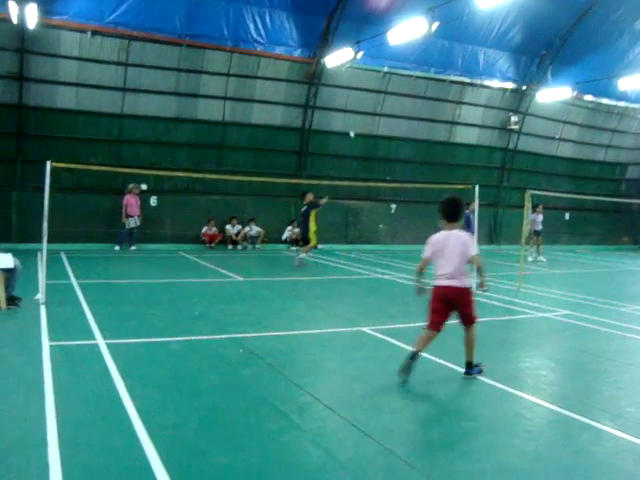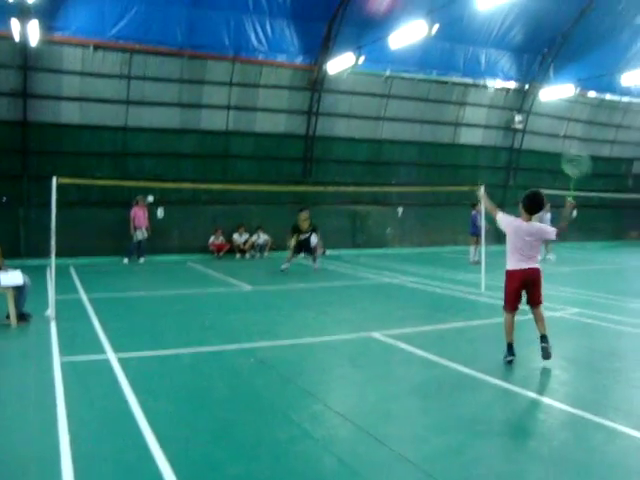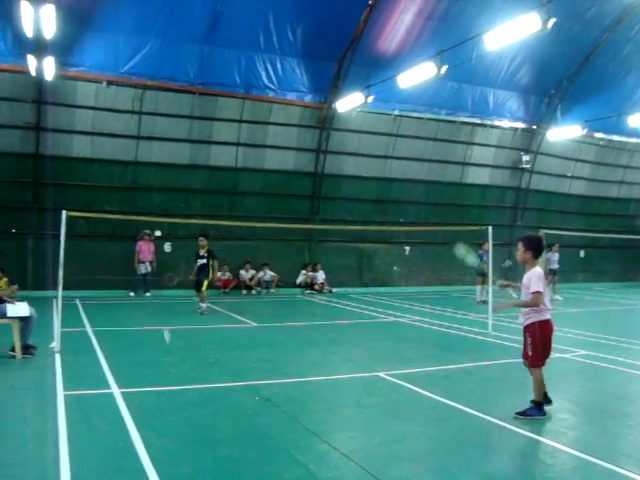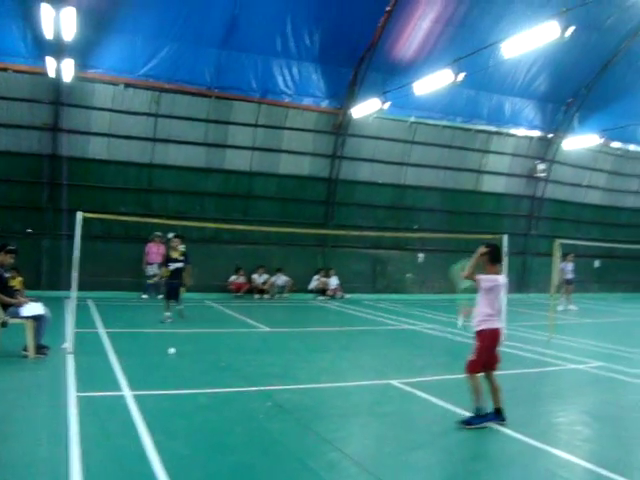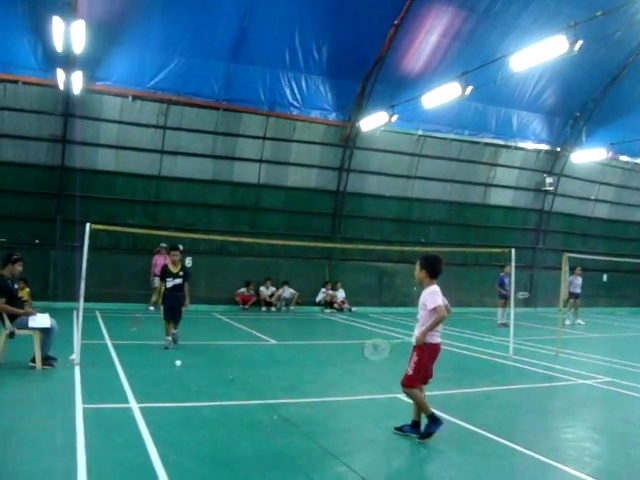
dt=1s
person 1, frame 1
left shoulder: (434, 239)
right shoulder: (466, 237)
left elbow: (422, 266)
right elbow: (477, 263)
left wrist: (419, 282)
right wrist: (482, 279)
left hip: (440, 288)
right hip: (462, 288)
left knee: (432, 329)
right knee: (469, 326)
left ankle: (411, 359)
right ankle: (470, 366)
person 1, frame 2
left shoulder: (512, 223)
right shoulder: (540, 229)
left elbow: (492, 210)
right elbow: (559, 232)
left wrist: (483, 196)
right wrist: (568, 211)
left hip: (514, 272)
right hip: (533, 272)
left knee: (509, 312)
right knee: (536, 308)
left ankle: (510, 351)
right ankle: (544, 340)
person 1, frame 3
left shoulder: (536, 274)
right shoulder: (531, 273)
left elbow: (535, 301)
left wrist: (510, 304)
right wrist: (511, 285)
left hip: (538, 324)
right hip: (532, 324)
left knee: (534, 365)
right knee: (530, 362)
left ankle: (539, 407)
right ankle: (543, 396)
person 1, frame 4
left shoulder: (495, 280)
right shoulder: (495, 281)
left elbow: (467, 274)
left wrist: (477, 256)
left hip: (487, 332)
right hip: (489, 331)
left knee: (472, 371)
right knee: (488, 373)
left ankle: (480, 413)
right ankle: (498, 412)
person 1, frame 5
left shoulder: (430, 292)
right shoulder: (434, 290)
left elbow: (442, 315)
right elbow: (448, 310)
left wrist: (424, 333)
left hip: (426, 345)
right hip: (428, 344)
left knee: (408, 385)
right knee: (418, 386)
left ankle: (432, 418)
right ankle: (416, 424)
